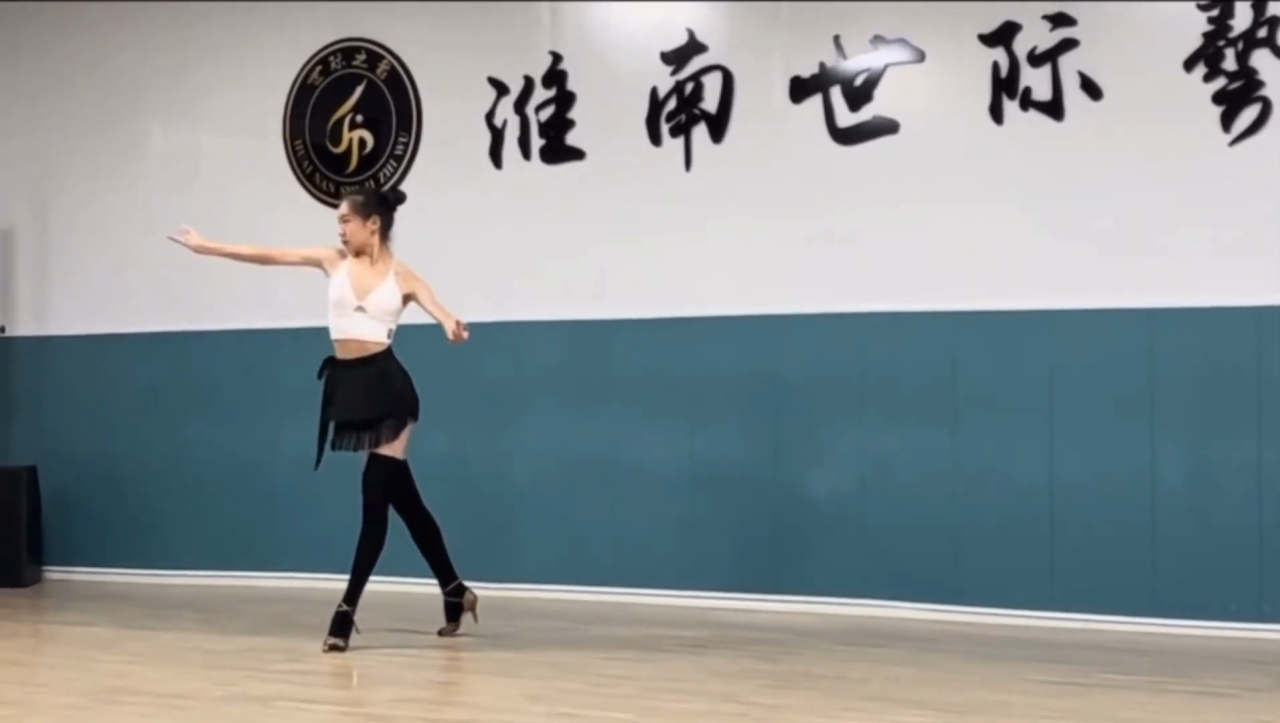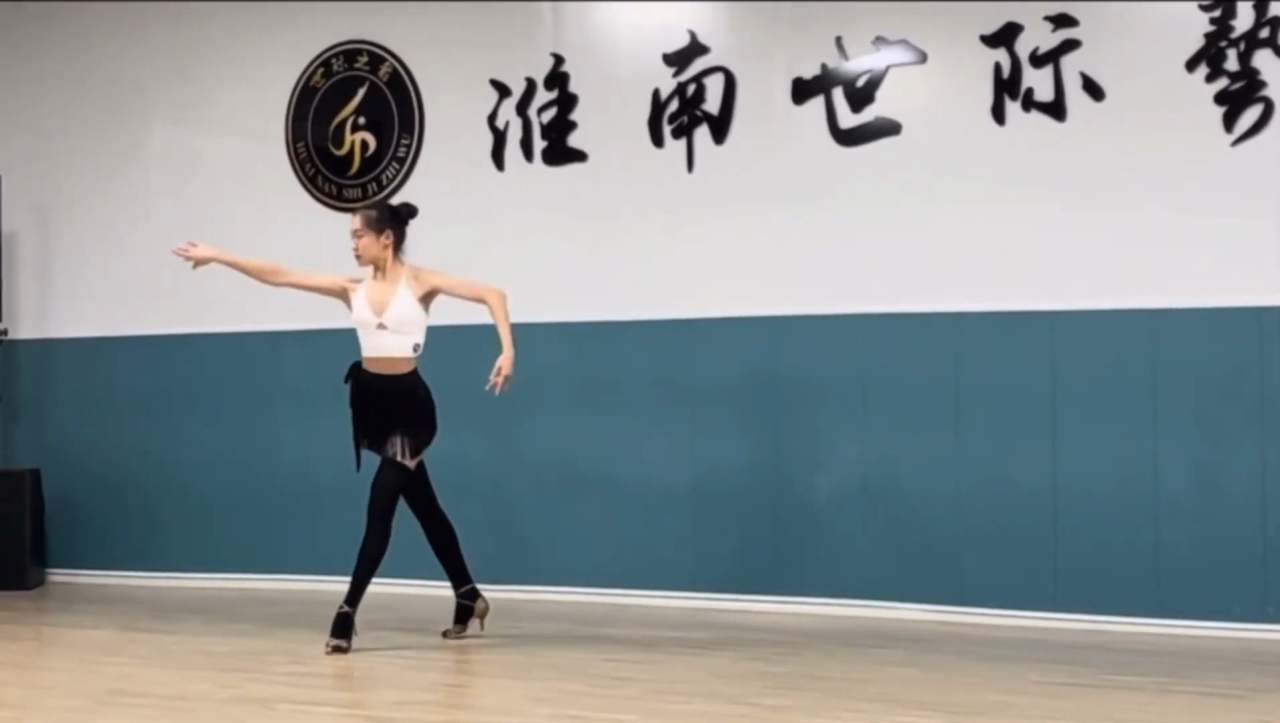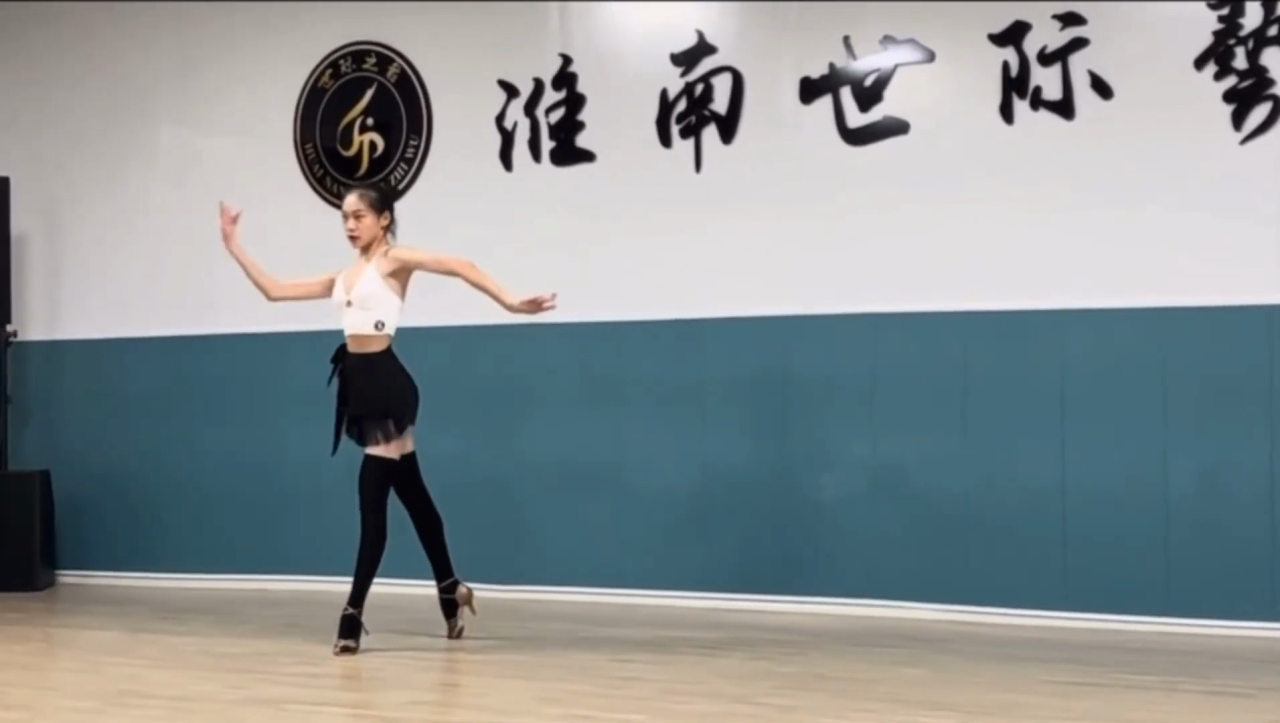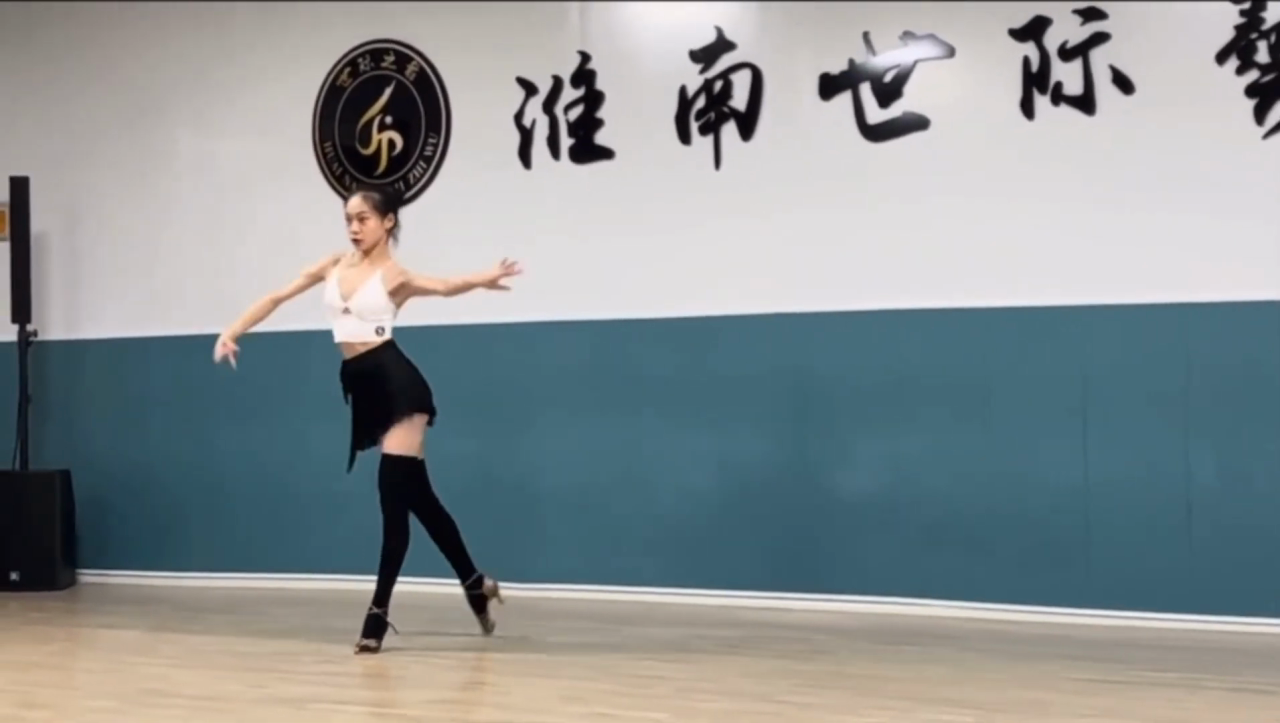
dt=0.4s
person 1, frame 1
left shoulder: (402, 277)
right shoulder: (333, 260)
left elbow: (444, 316)
right elbow: (266, 255)
left wrist: (453, 328)
right wrist: (205, 245)
left hip: (386, 385)
right hip: (345, 382)
left knee: (376, 497)
right knee: (402, 496)
left ankle: (347, 610)
right ankle: (455, 590)
person 1, frame 2
left shoulder: (420, 281)
right shoulder: (353, 288)
left elbow: (493, 294)
right elbow: (279, 276)
left wrist: (507, 351)
right wrist: (217, 256)
left hip: (409, 400)
right hip: (371, 396)
left knee: (381, 505)
right knee: (424, 505)
left ankle: (348, 612)
right ankle: (468, 595)
person 1, frame 3
left shoulder: (395, 260)
right shoulder: (343, 275)
left elbow: (459, 265)
right elbow: (273, 290)
left wrist: (510, 303)
right wrist: (234, 246)
left hip: (385, 381)
right hip: (357, 383)
left knee: (372, 498)
right knee: (412, 492)
left ankle: (353, 613)
right ankle: (450, 588)
person 1, frame 4
left shoulder: (393, 275)
right shoulder: (334, 265)
left elbow: (441, 286)
right elbow: (278, 297)
left wrist: (486, 279)
right wrist: (231, 332)
left hip: (397, 385)
right hip: (366, 388)
left knee: (394, 498)
right knee: (417, 498)
left ankle: (379, 611)
right ankle: (475, 583)
